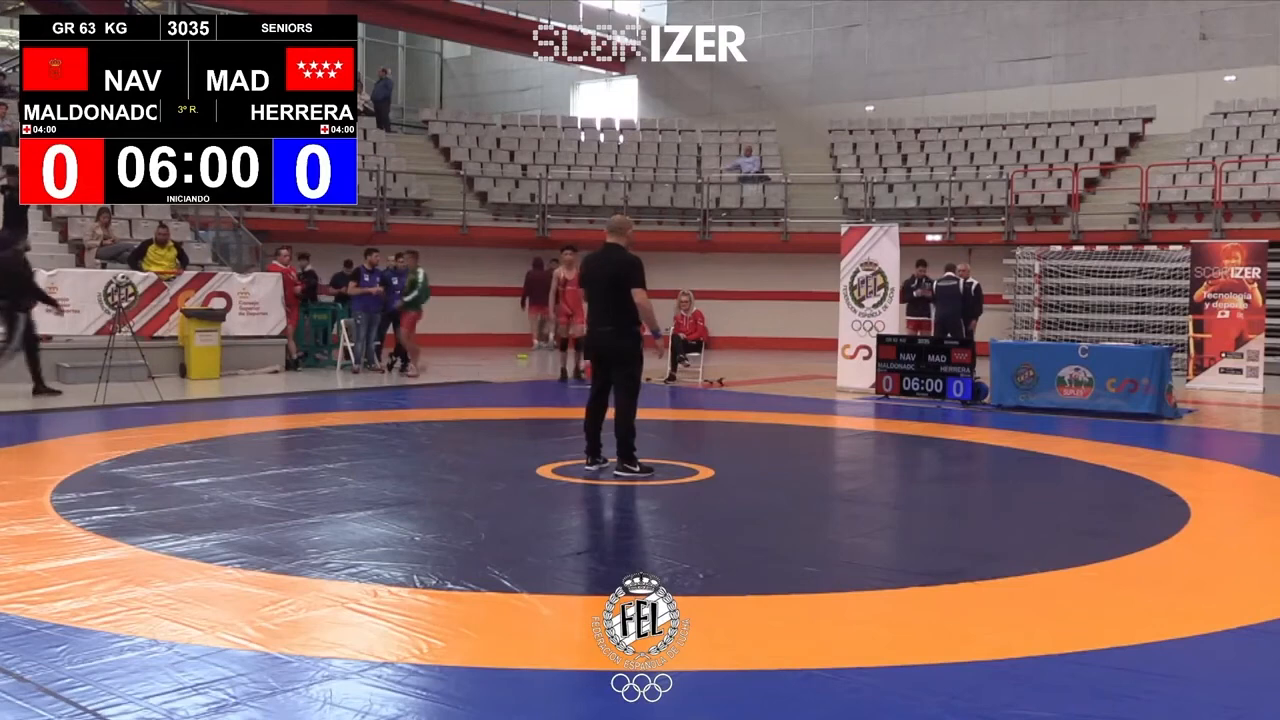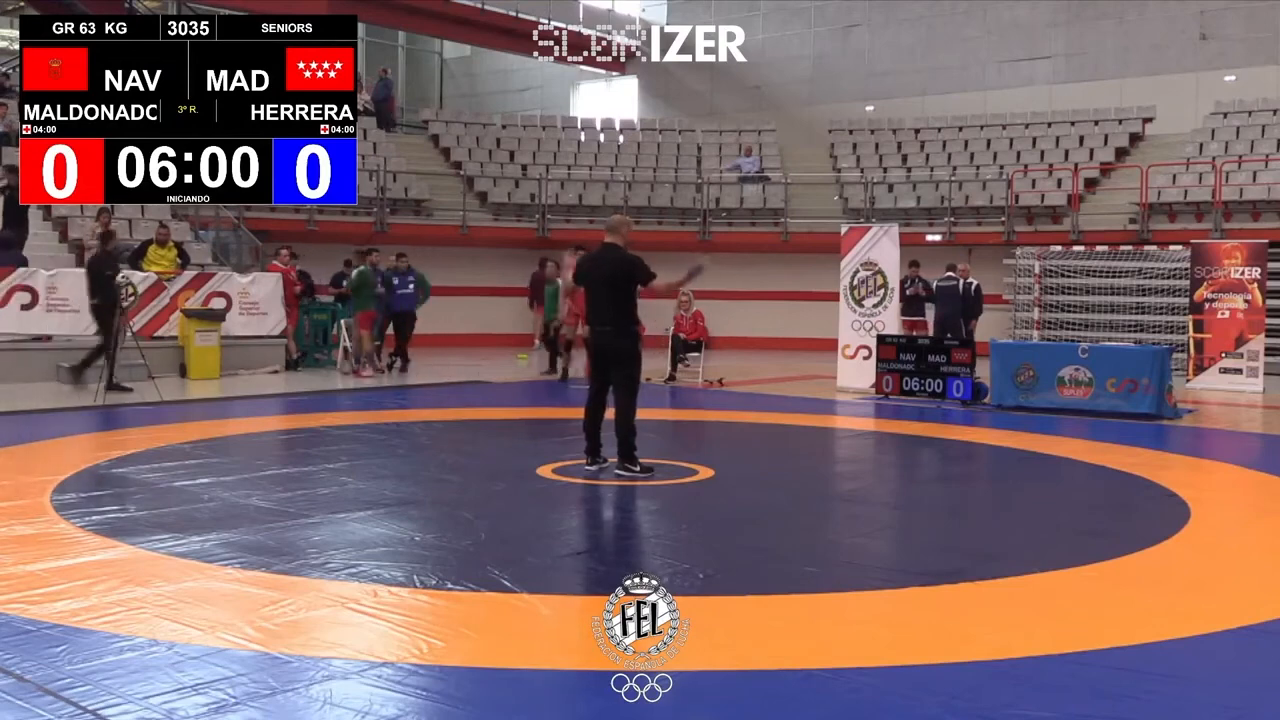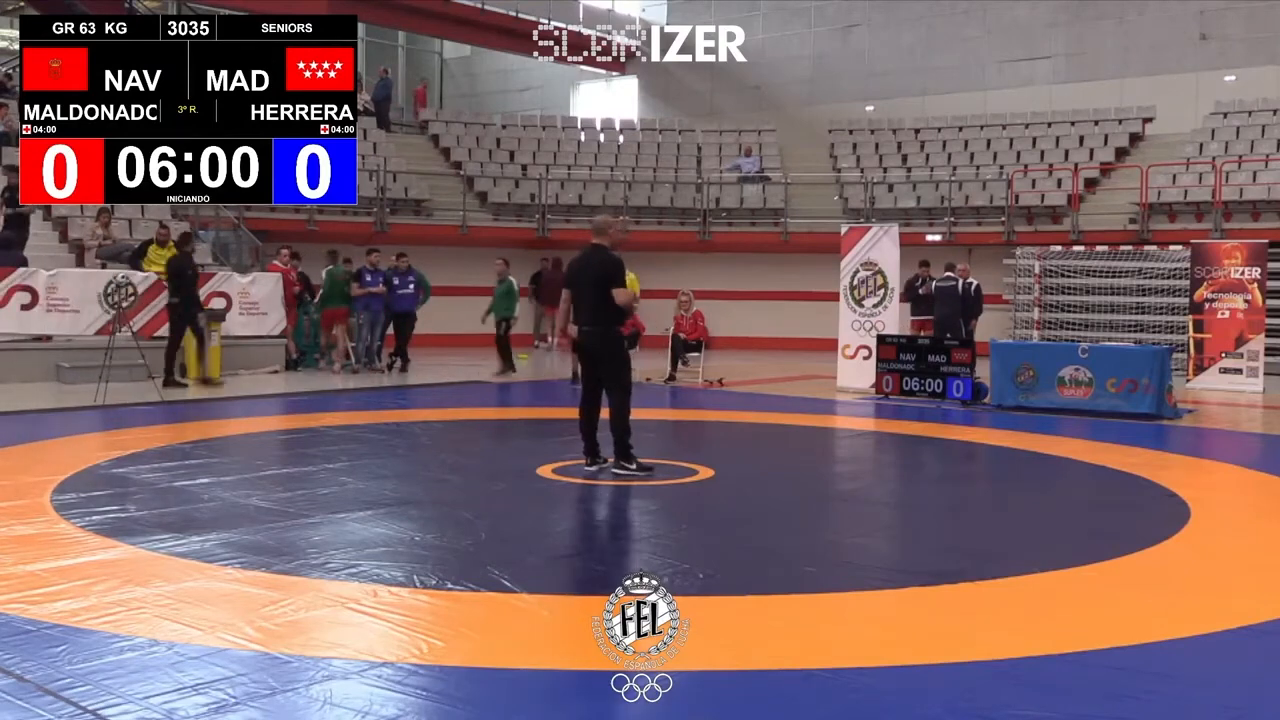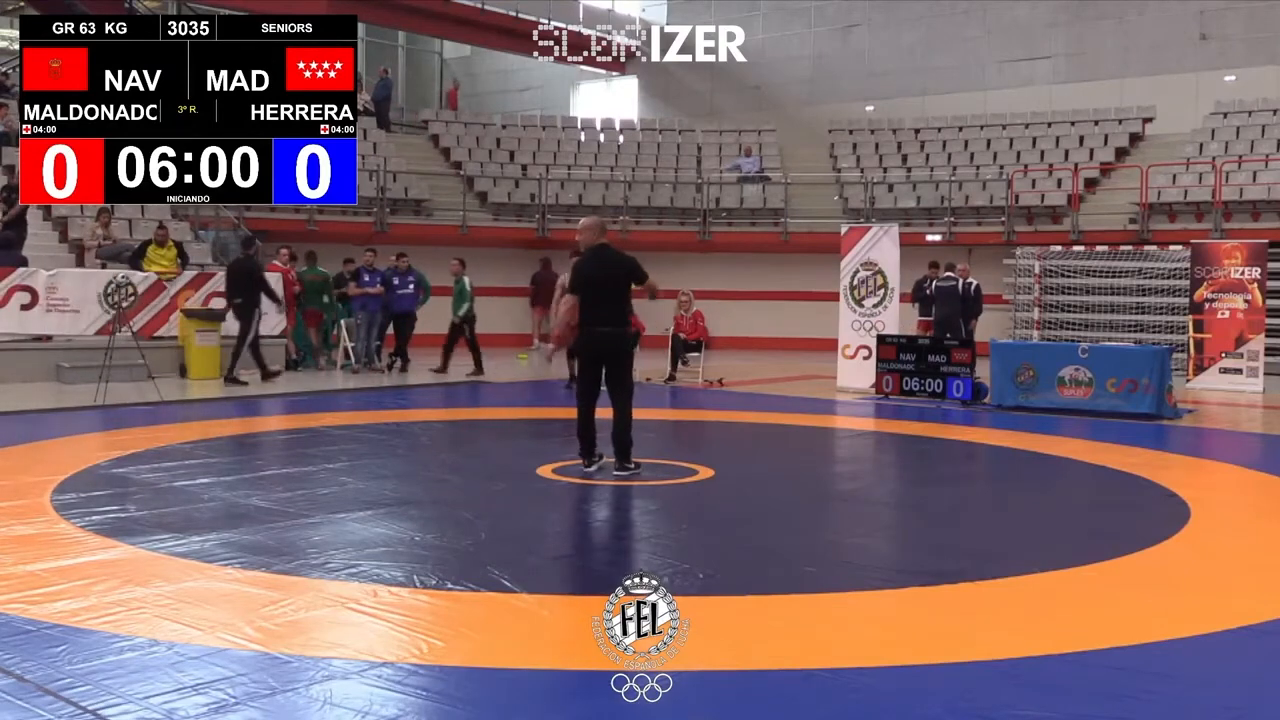
dt=0.7s
person 1, frame 1
left shoulder: (589, 262)
right shoulder: (630, 262)
right elbow: (640, 300)
right wrist: (656, 333)
left hip: (597, 336)
right hip: (624, 337)
left knee: (597, 395)
right knee: (625, 398)
left ankle: (593, 455)
right ankle: (625, 460)
person 1, frame 2
left shoulder: (587, 261)
right shoulder: (629, 261)
left elbow: (573, 285)
right elbow: (657, 288)
right wrist: (688, 276)
left hip: (597, 336)
right hip: (622, 337)
left knee: (596, 394)
right knee: (624, 398)
left ankle: (592, 455)
right ankle: (626, 460)
person 1, frame 3
left shoulder: (575, 263)
right shoulder: (612, 262)
left elbow: (565, 300)
right elbow: (621, 300)
left wrist: (563, 331)
right wrist: (632, 300)
left hip: (584, 336)
right hip: (608, 336)
left knee: (590, 395)
right knee: (619, 396)
left ankle: (592, 455)
right ankle: (623, 458)
person 1, frame 4
left shoulder: (582, 265)
right shoulder: (626, 261)
right elbow: (651, 288)
right wrist: (654, 293)
left hip: (589, 337)
right hip: (619, 337)
left knee: (586, 398)
right knee: (622, 400)
left ankle: (588, 456)
right ankle: (623, 459)
